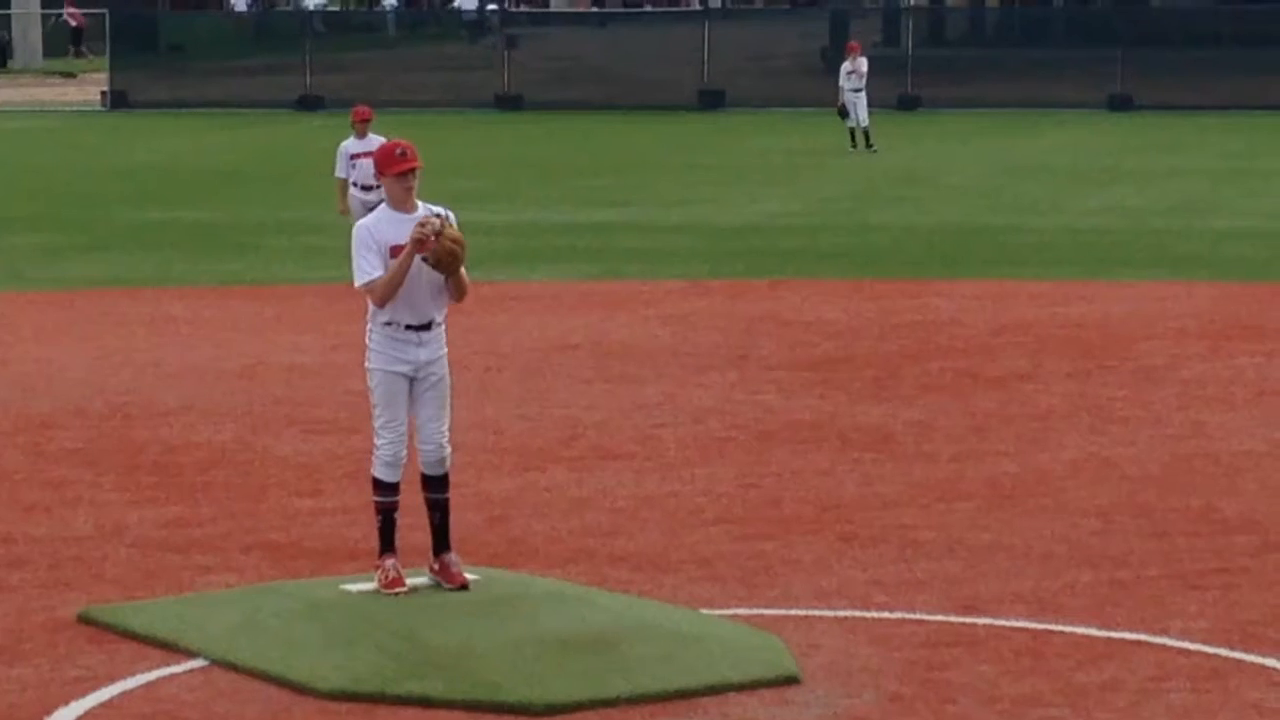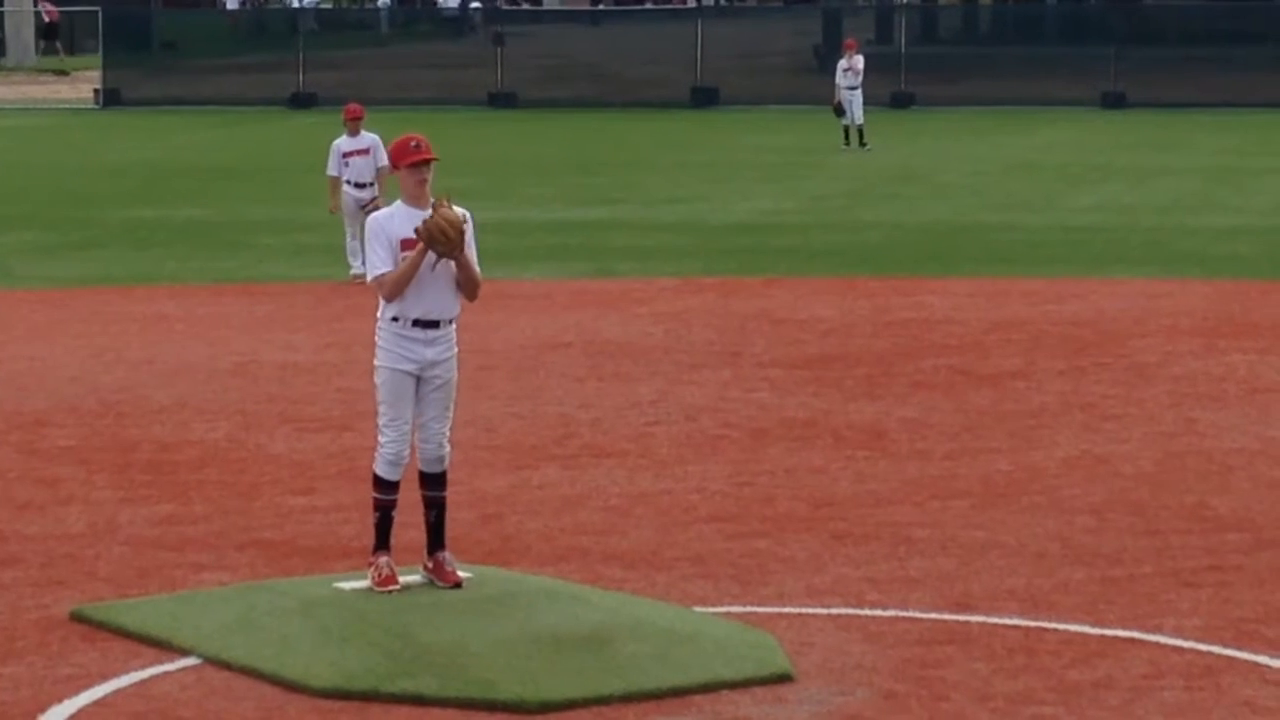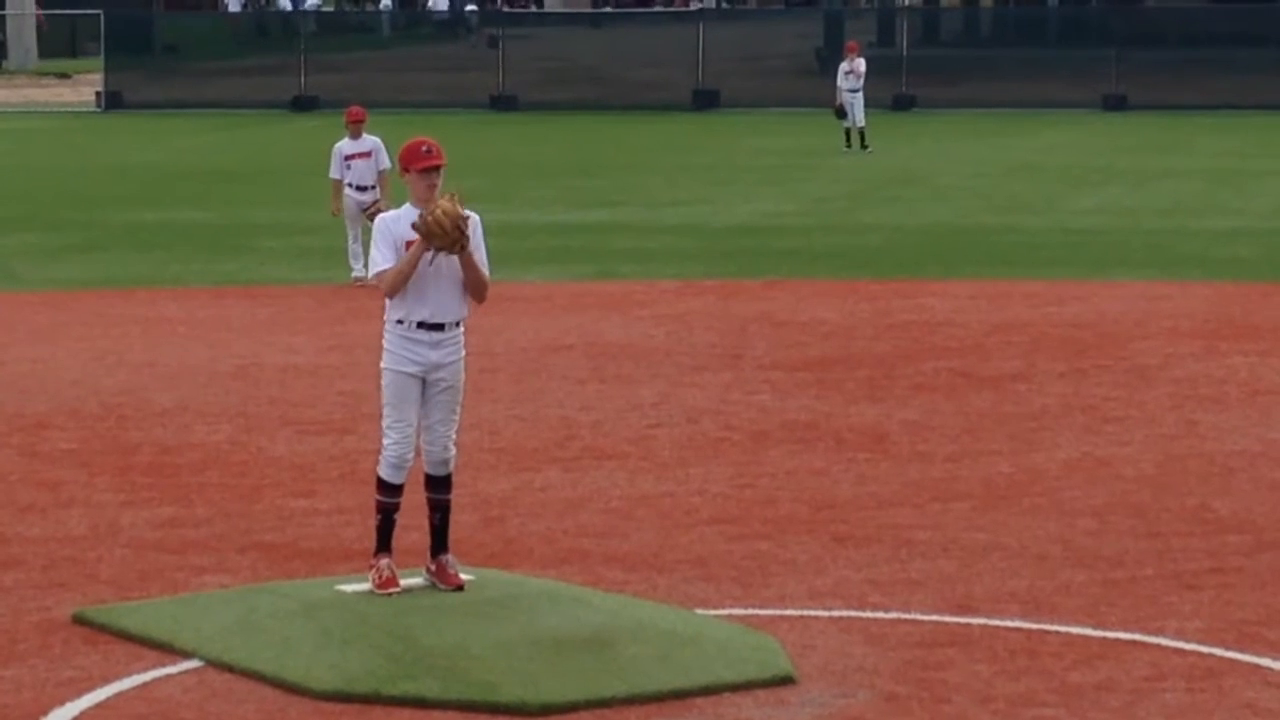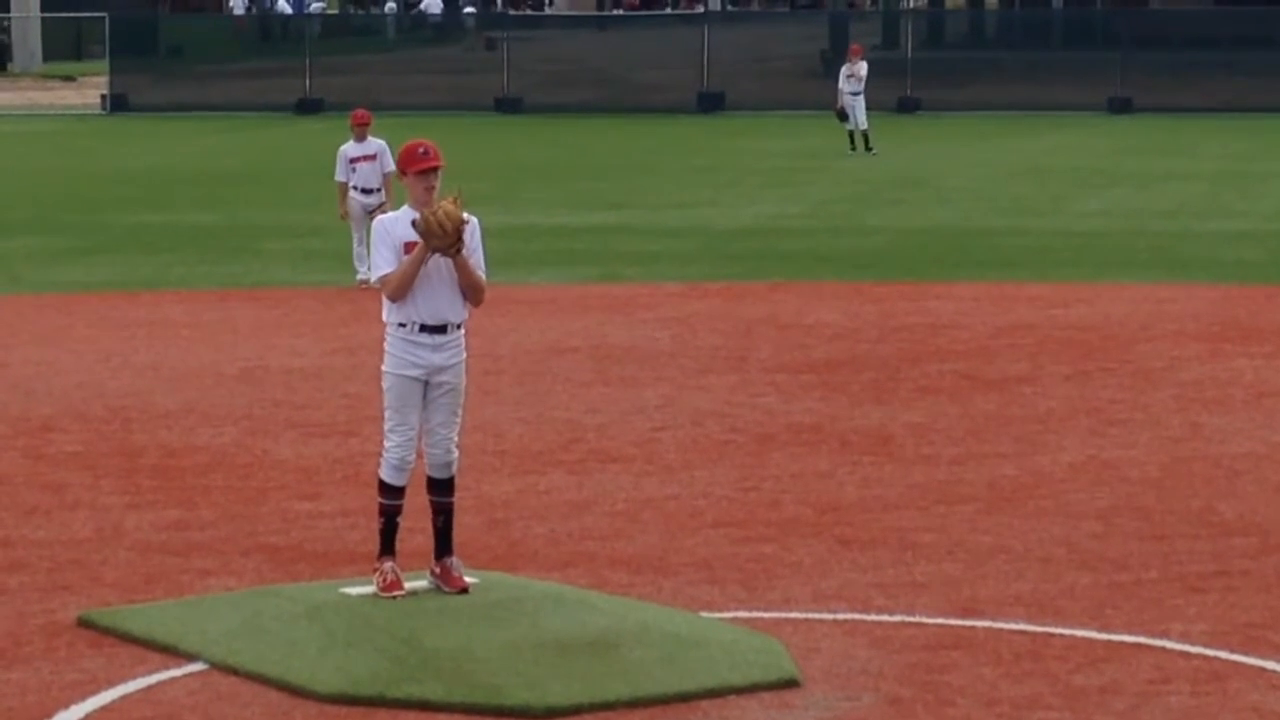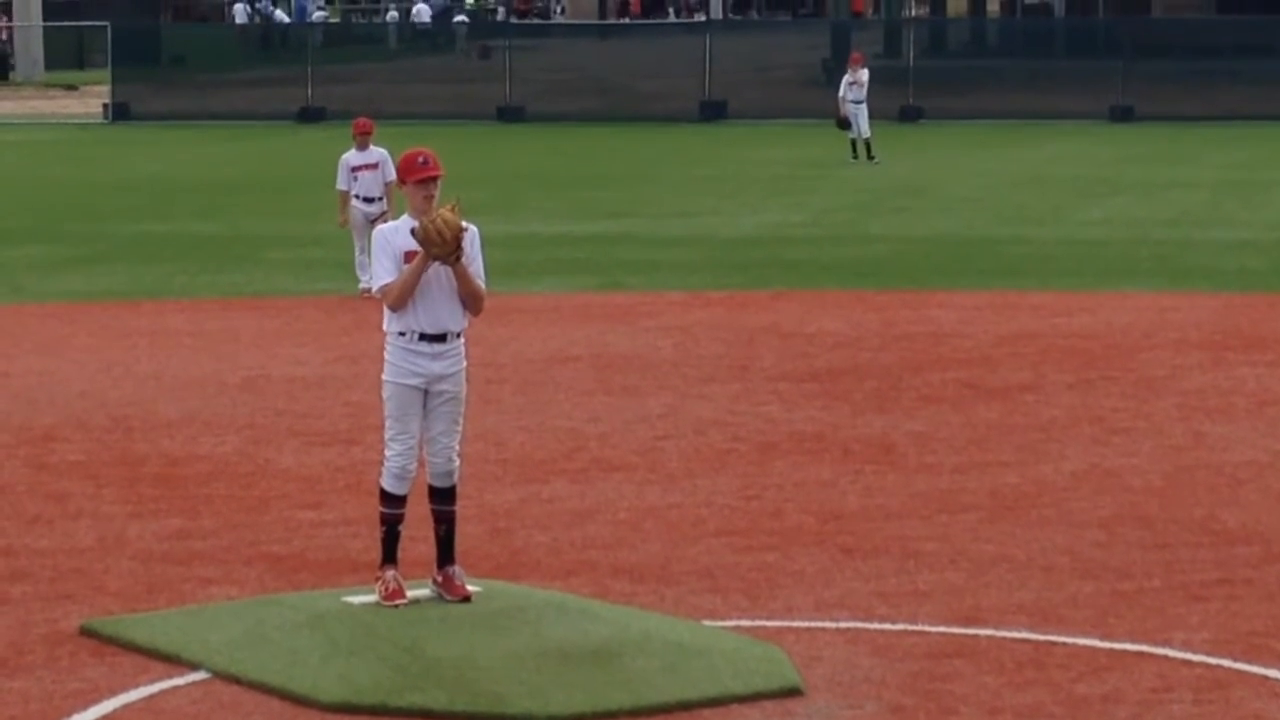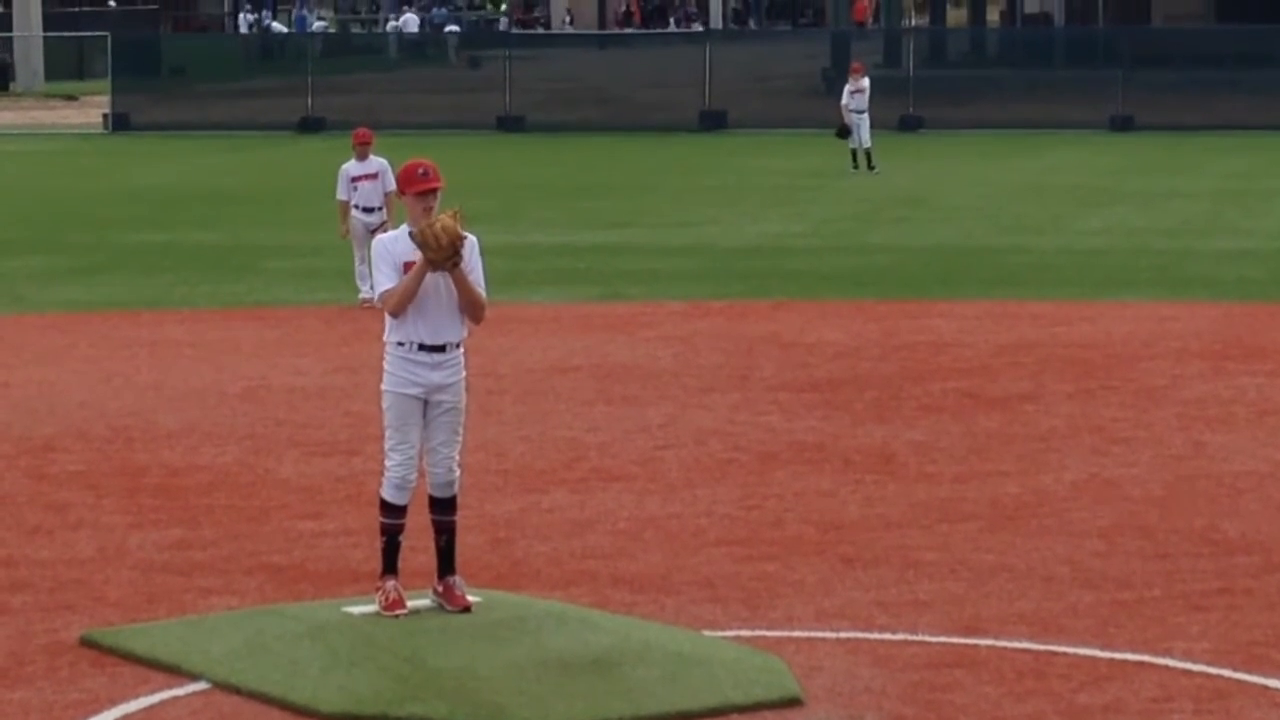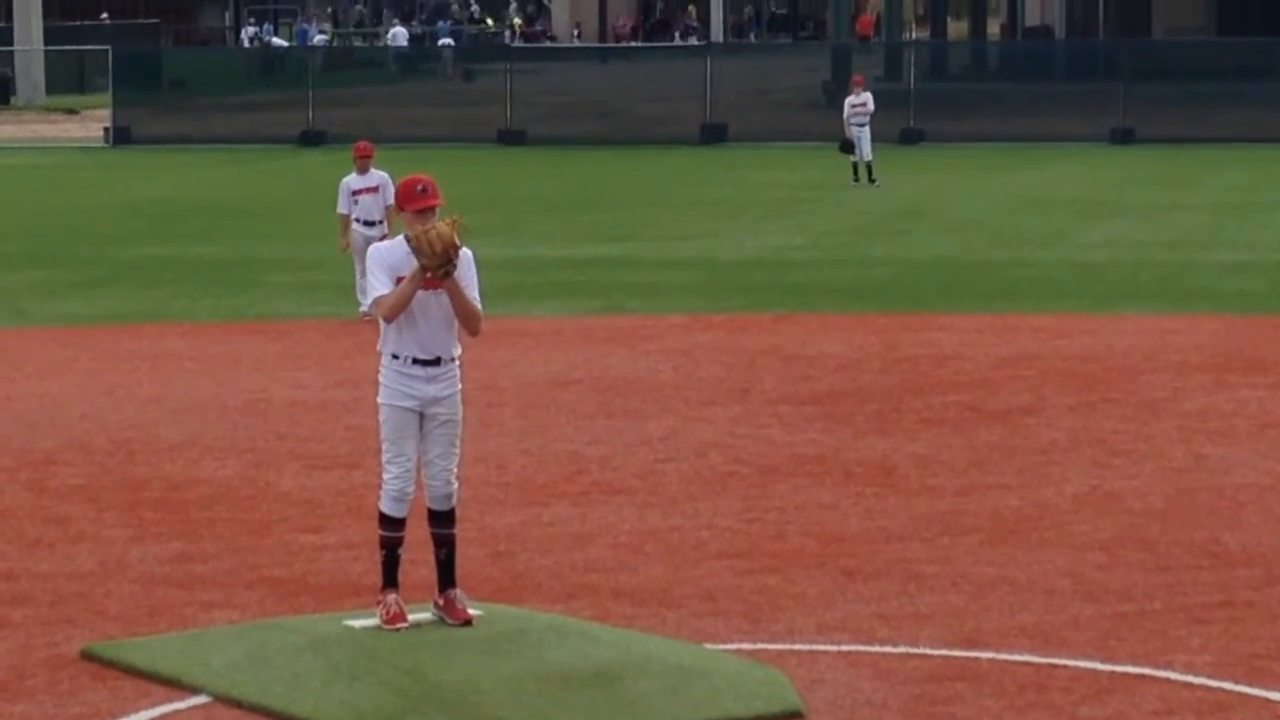
dt=0.4s
person 1, frame 1
left shoulder: (442, 219)
right shoulder: (368, 229)
left elbow: (460, 295)
right elbow: (378, 296)
right wrist: (412, 250)
left hip: (433, 345)
right hip: (389, 347)
left knee: (435, 447)
right knee: (390, 448)
left ankle: (442, 553)
right ankle: (387, 555)
person 1, frame 2
left shoulder: (457, 218)
right shoulder: (381, 223)
left elbow: (473, 292)
right elbow: (387, 290)
left wrist: (456, 250)
right wrist: (423, 246)
left hip: (442, 343)
right hip: (398, 343)
left knee: (436, 446)
right knee: (393, 446)
left ankle: (437, 552)
right ankle: (381, 552)
person 1, frame 3
left shoulder: (466, 221)
right shoulder: (389, 224)
left elbow: (481, 295)
right elbow: (387, 286)
left wrist: (461, 248)
right wrist: (425, 242)
left hip: (449, 345)
right hip: (404, 346)
left knee: (441, 449)
right knee: (397, 448)
left ankle: (439, 554)
right ankle: (382, 554)
person 1, frame 4
left shoulder: (465, 224)
right shoulder: (388, 226)
left elbow: (478, 297)
right elbow: (392, 291)
left wrist: (455, 251)
right wrist: (426, 246)
left hip: (451, 348)
right hip: (405, 348)
left knee: (443, 451)
right knee: (399, 450)
left ankle: (444, 557)
right ankle: (386, 558)
person 1, frame 5
left shoulder: (465, 233)
right shoulder: (387, 235)
left elbow: (478, 306)
right elbow: (392, 300)
left wrist: (454, 260)
right wrist: (425, 256)
left hip: (451, 356)
right hip: (405, 357)
left knee: (445, 460)
right knee: (400, 459)
left ankle: (446, 566)
right ankle: (388, 566)
person 1, frame 6
left shoulder: (465, 243)
right shoulder: (387, 245)
left elbow: (479, 314)
right elbow: (393, 306)
left wrist: (453, 267)
right wrist: (426, 261)
left hip: (450, 367)
right hip: (404, 367)
left knee: (445, 470)
right knee: (400, 469)
left ankle: (447, 577)
right ankle: (388, 577)
person 1, frame 7
left shoulder: (460, 256)
right shoulder: (382, 254)
left elbow: (474, 327)
right elbow: (387, 311)
left wrist: (447, 276)
right wrist: (422, 269)
left hip: (445, 380)
right hip: (399, 380)
left knee: (443, 482)
right knee: (398, 482)
left ankle: (447, 589)
right ankle: (390, 590)
